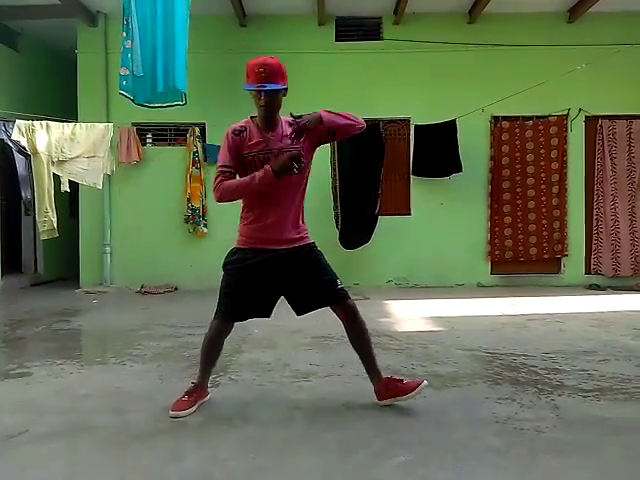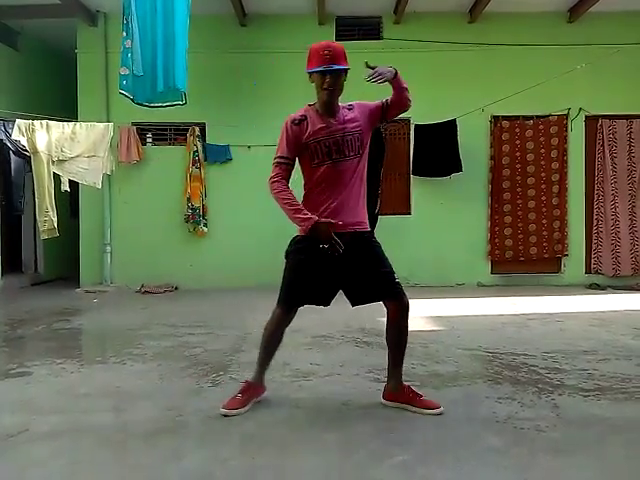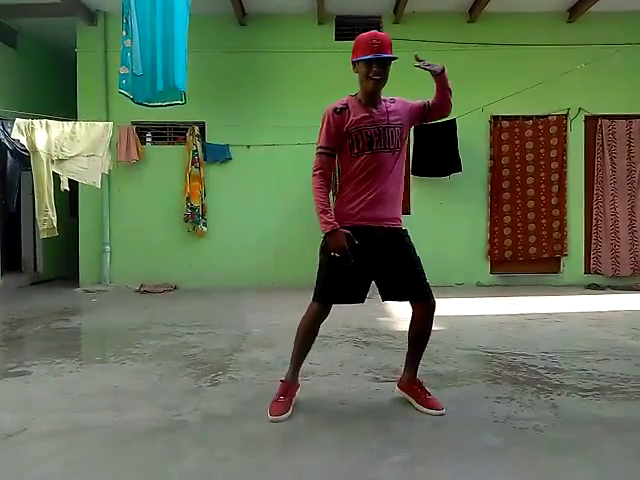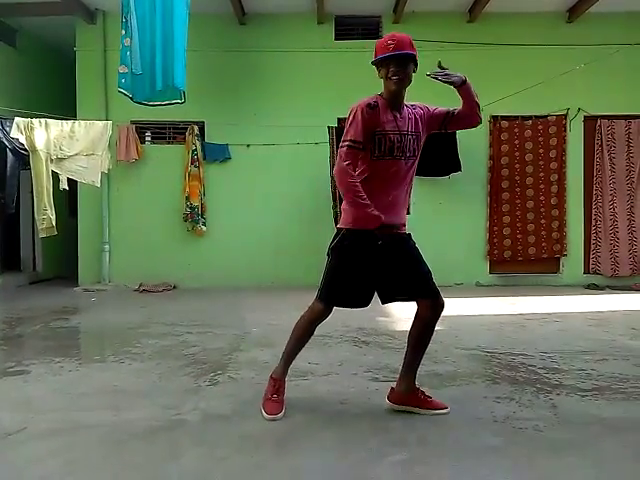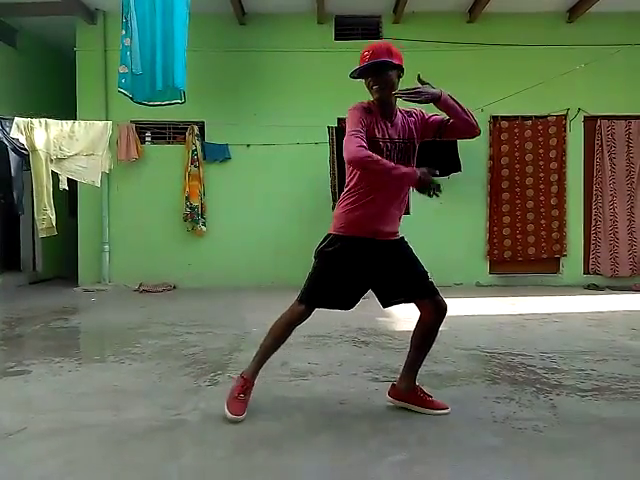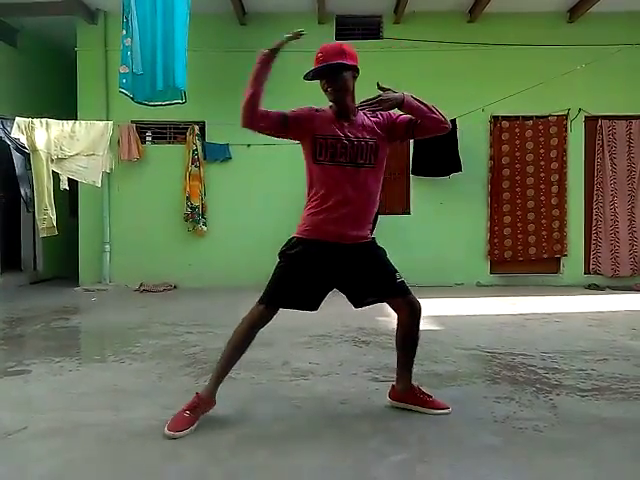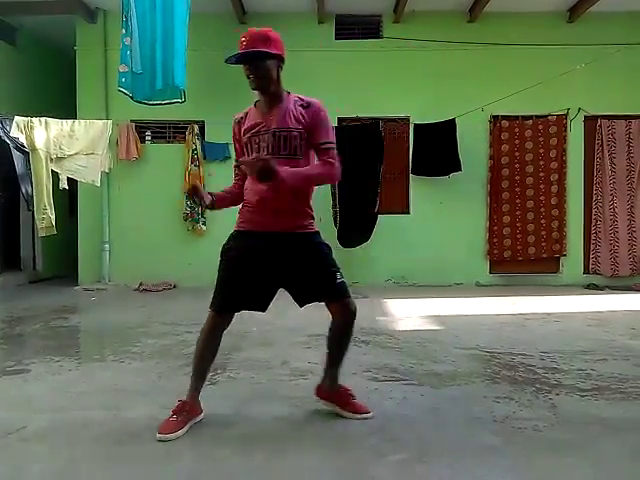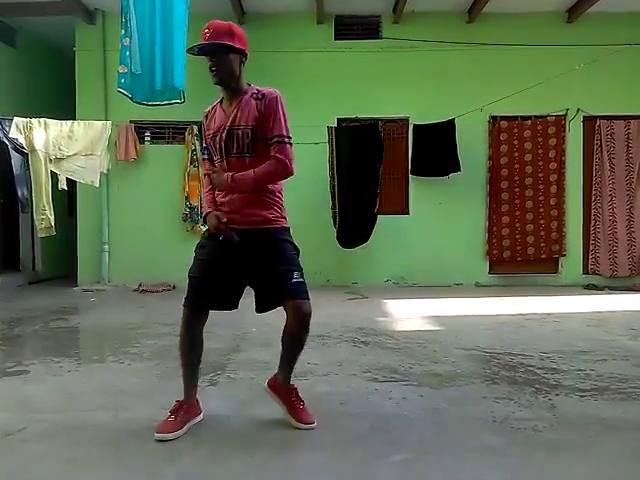
dt=0.2s
person 1, frame 1
left shoulder: (305, 128)
right shoulder: (236, 134)
left elbow: (358, 125)
right elbow: (221, 191)
left wrist: (318, 118)
right wrist: (271, 170)
left hip: (297, 246)
right hip: (251, 250)
left knee: (347, 307)
right knee: (222, 323)
left ankle: (381, 383)
right ankle: (200, 385)
person 1, frame 2
left shoulder: (363, 113)
right shoulder: (296, 124)
left elbow: (404, 103)
right elbow: (277, 181)
left wrist: (394, 77)
right wrist: (310, 222)
left hip: (358, 235)
right hip: (314, 235)
left knee: (398, 304)
right knee: (284, 311)
left ankle: (396, 387)
right ankle: (255, 382)
person 1, frame 3
left shoulder: (403, 110)
right shoulder: (337, 113)
left elbow: (443, 109)
right elbow: (320, 174)
left wrist: (440, 76)
right wrist: (331, 228)
left hip: (391, 229)
right hip: (349, 230)
left knee: (425, 303)
right knee: (320, 307)
left ankle: (410, 380)
right ankle: (290, 383)
person 1, frame 4
left shoulder: (421, 115)
right shoulder: (365, 110)
left elbow: (471, 119)
right elbow: (344, 169)
left wrist: (463, 85)
right wrist: (371, 219)
left hip: (397, 233)
right hip: (359, 231)
left knee: (432, 304)
right knee: (322, 306)
left ankle: (405, 389)
right ankle: (279, 378)
person 1, frame 5
left shoulder: (415, 120)
right shoulder: (360, 114)
left elbow: (471, 129)
right elbow: (355, 156)
left wrist: (440, 97)
right wrist: (412, 175)
left hip: (389, 240)
right hip: (348, 238)
left knee: (435, 307)
right knee: (302, 308)
left ankle: (405, 386)
right ankle: (247, 379)
person 1, frame 6
left shoulder: (383, 122)
right shoulder: (310, 120)
left elbow: (441, 127)
right elbow: (251, 119)
left wrist: (403, 99)
right wrist: (265, 61)
left hip: (359, 244)
right hip: (312, 241)
left knee: (410, 307)
right knee: (261, 313)
left ankle: (404, 388)
right ankle: (207, 395)
person 1, frame 7
left shoulder: (311, 110)
right shoulder: (243, 122)
left elbow: (330, 170)
right elbow: (242, 185)
left wrist: (278, 173)
right wrist: (212, 199)
left hip: (301, 235)
right hip: (251, 235)
left knee: (345, 309)
right knee: (218, 318)
left ankle: (331, 385)
right ankle: (191, 402)
person 1, frame 8
left shoulder: (267, 100)
right shoulder: (210, 117)
left elbow: (284, 165)
left wrist: (231, 180)
right wrist: (211, 212)
left hip: (268, 231)
right hip: (224, 233)
left knee: (300, 310)
right knee: (192, 314)
left ankle: (284, 384)
right ankle: (189, 403)
